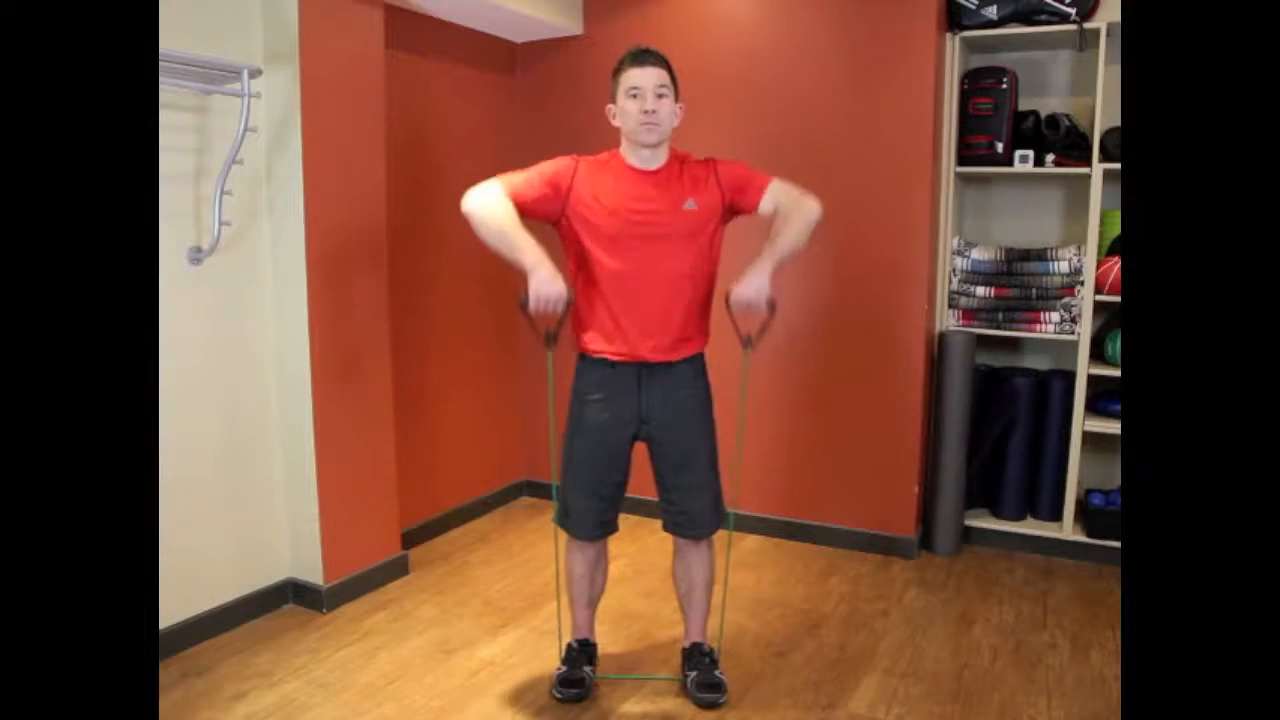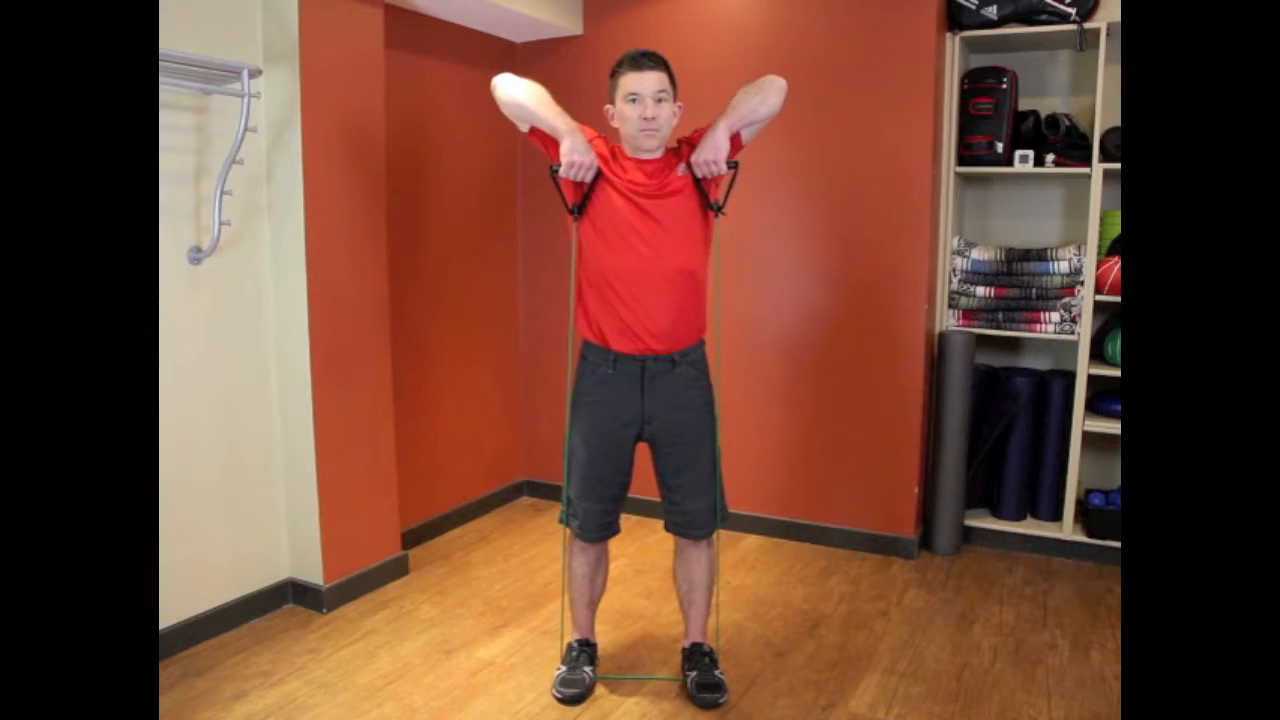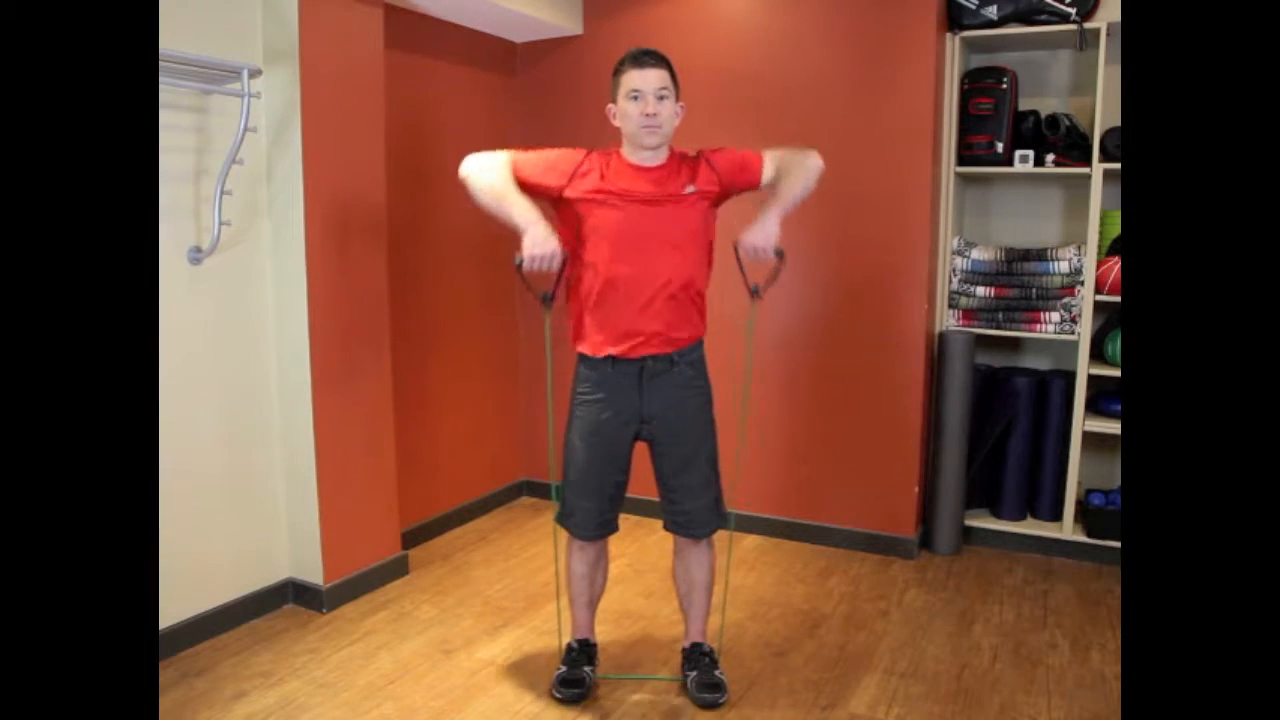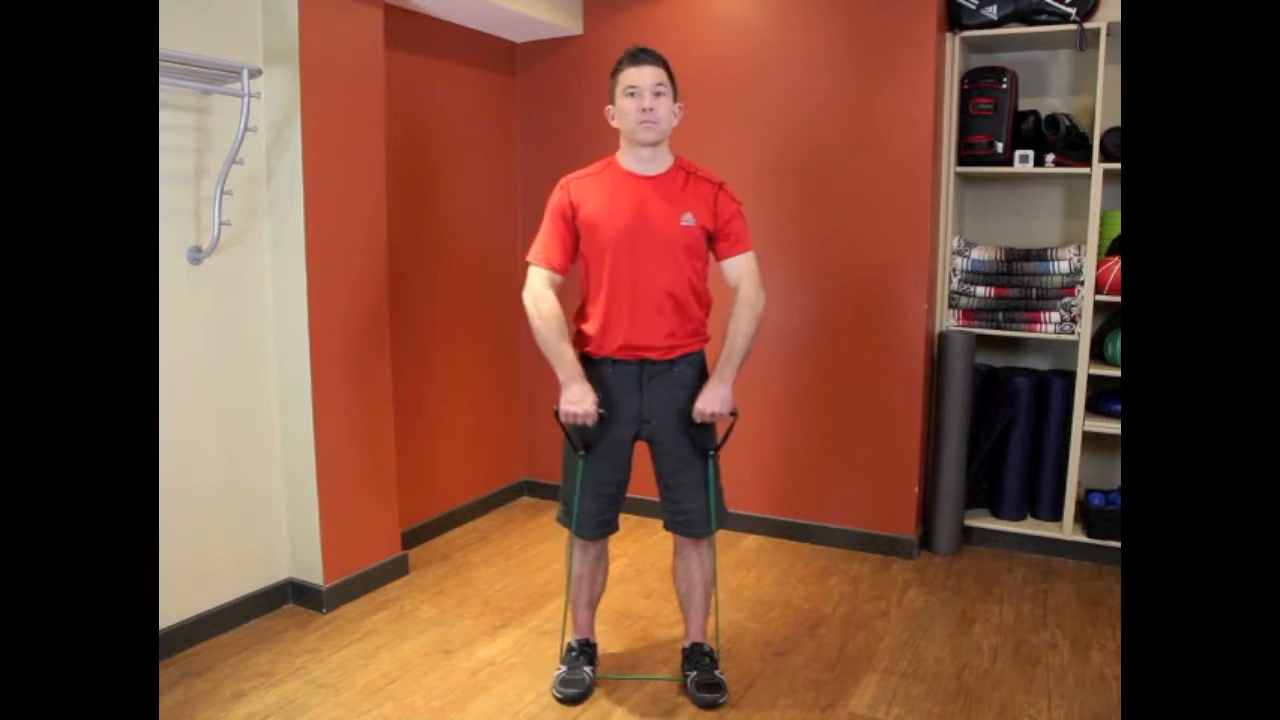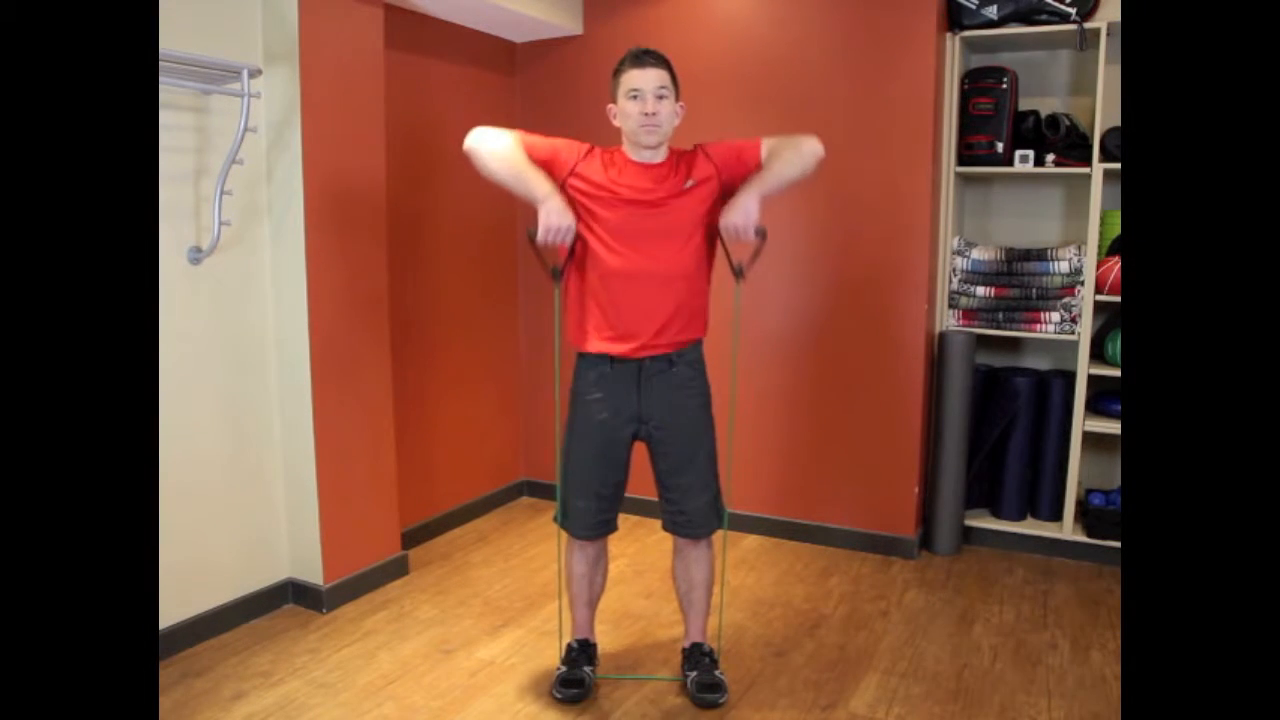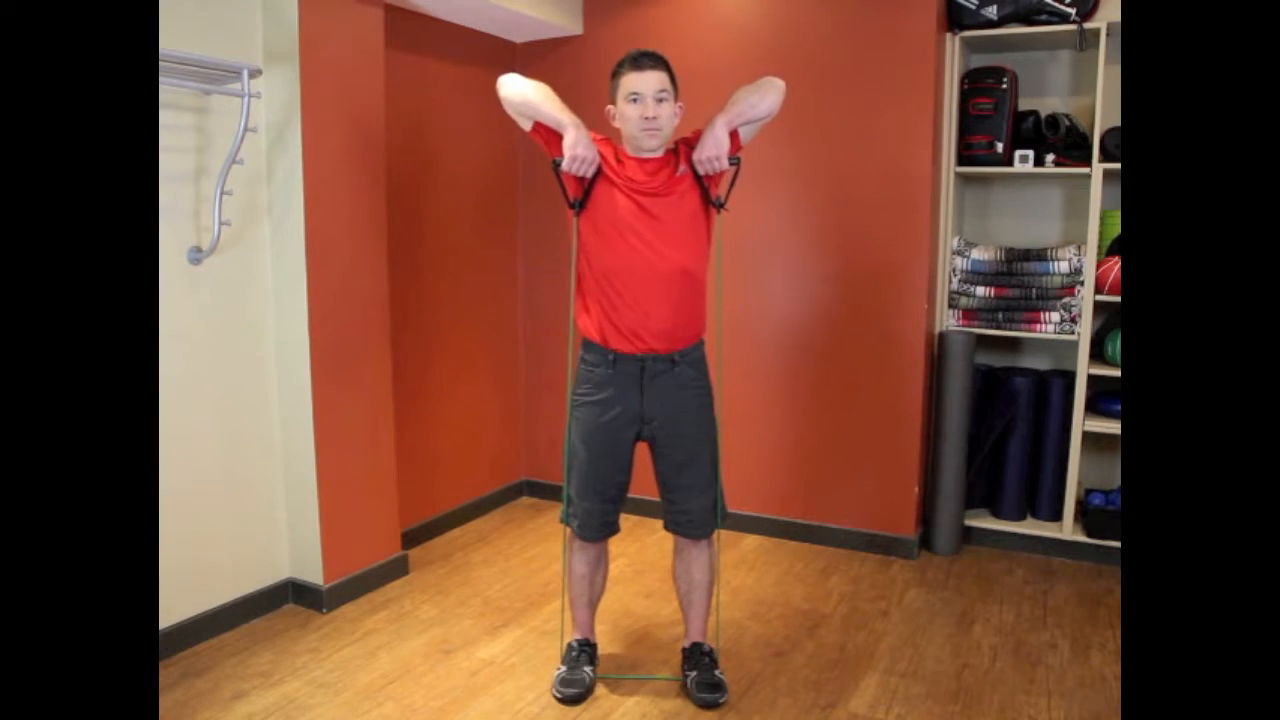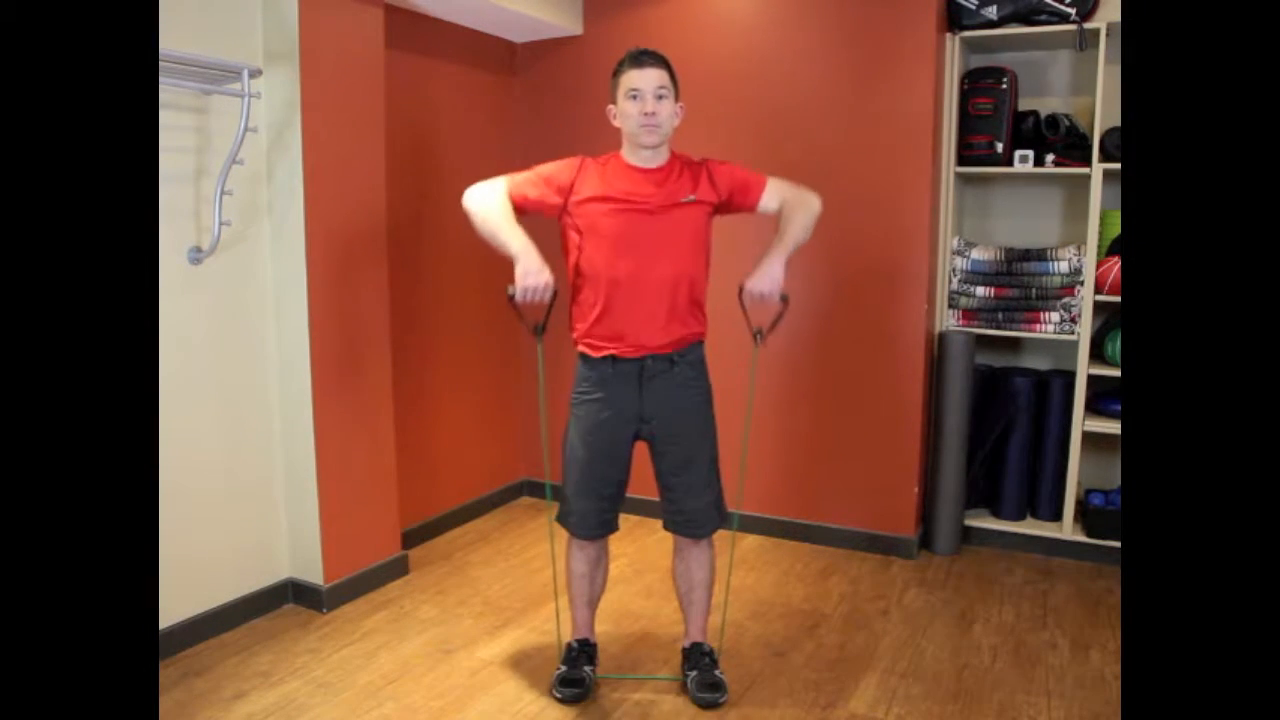
dt=0.7s
person 1, frame 1
left shoulder: (711, 180)
right shoulder: (575, 178)
left elbow: (804, 205)
right elbow: (480, 200)
left wrist: (765, 265)
right wrist: (535, 262)
left hip: (680, 377)
right hip: (601, 377)
left knee: (694, 523)
right knee: (585, 523)
left ankle: (696, 649)
right ankle: (581, 645)
person 1, frame 2
left shoulder: (696, 162)
right shoulder: (590, 162)
left elbow: (773, 88)
right elbow: (506, 86)
left wrist: (719, 132)
right wrist: (568, 135)
left hip: (682, 372)
right hip: (605, 371)
left knee: (695, 523)
right knee: (588, 522)
left ankle: (697, 648)
right ankle: (582, 645)
person 1, frame 3
left shoulder: (707, 172)
right shoulder: (579, 171)
left elbow: (805, 164)
right elbow: (479, 169)
left wrist: (771, 217)
right wrist: (530, 221)
left hip: (680, 373)
right hip: (602, 374)
left knee: (695, 522)
right knee: (586, 522)
left ankle: (697, 650)
right ankle: (581, 646)
person 1, frame 4
left shoulder: (710, 194)
right shoulder: (576, 192)
left elbow: (749, 291)
right elbow: (539, 290)
left wrist: (723, 381)
right wrist: (571, 381)
left hip: (681, 377)
right hip: (601, 377)
left knee: (694, 524)
right knee: (587, 523)
left ankle: (697, 650)
right ankle: (581, 646)
person 1, frame 5
left shoulder: (709, 171)
right shoulder: (579, 168)
left elbow: (808, 149)
right elbow: (481, 143)
left wrist: (754, 194)
right wrist: (543, 195)
left hip: (679, 373)
right hip: (600, 374)
left knee: (694, 522)
right knee: (585, 523)
left ankle: (696, 650)
right ankle: (581, 646)
person 1, frame 6
left shoulder: (698, 162)
right shoulder: (590, 162)
left elbow: (772, 90)
right elbow: (511, 87)
left wrist: (718, 128)
right wrist: (571, 129)
left hip: (682, 371)
right hip: (604, 371)
left knee: (695, 523)
right knee: (588, 522)
left ankle: (697, 649)
right ankle: (581, 645)
person 1, frame 7
left shoulder: (708, 178)
right shoulder: (577, 177)
left elbow: (803, 202)
right elbow: (481, 197)
left wrist: (774, 261)
right wrist: (524, 252)
left hip: (680, 373)
right hip: (601, 375)
left knee: (695, 522)
right knee: (586, 522)
left ankle: (697, 650)
right ankle: (581, 646)
